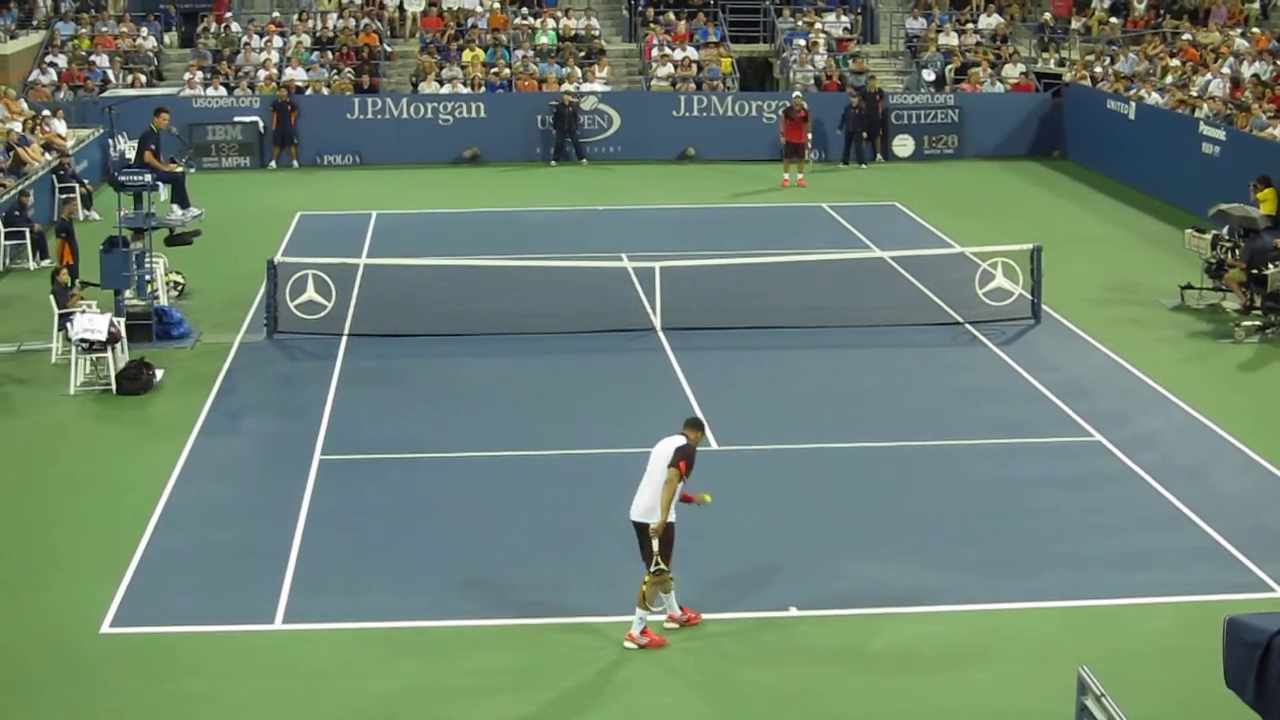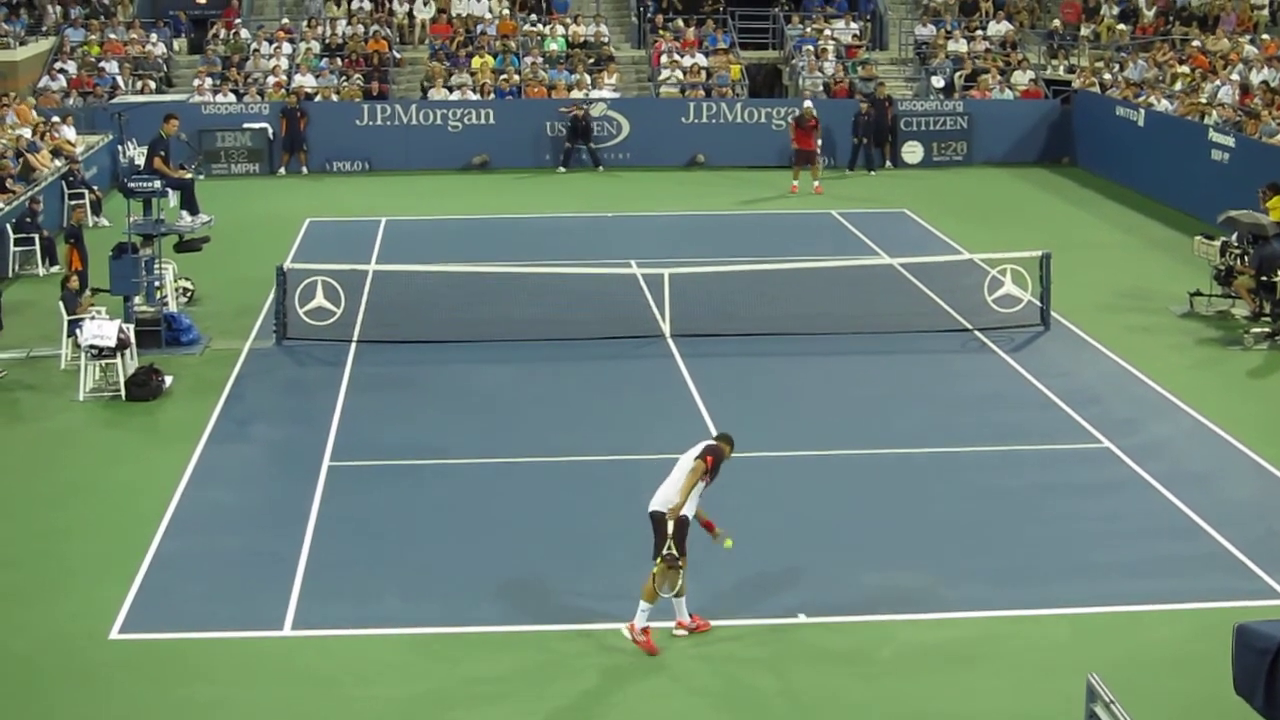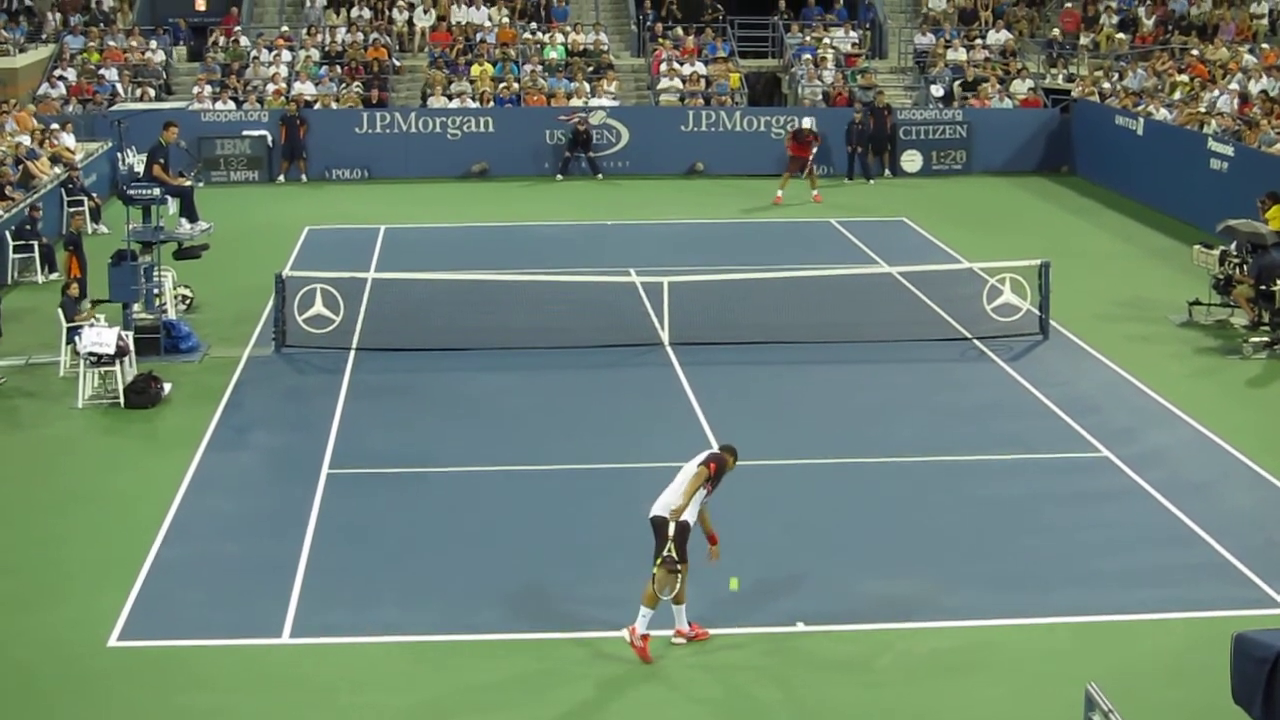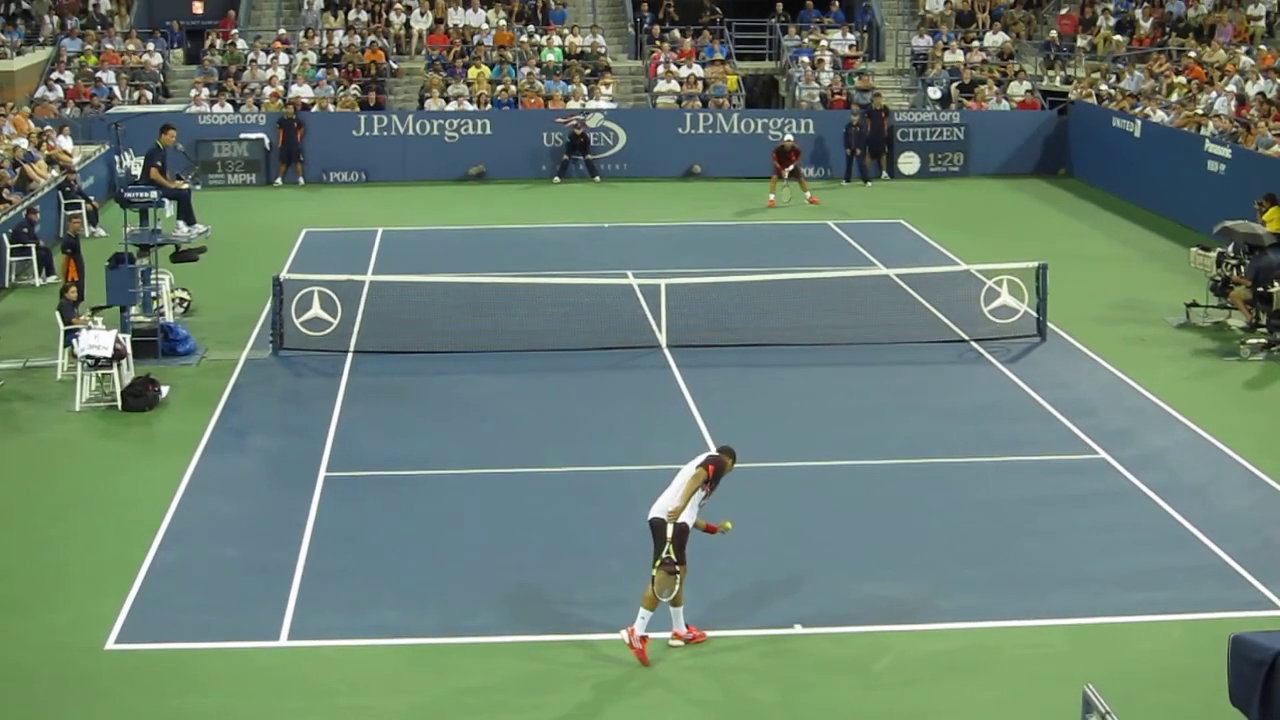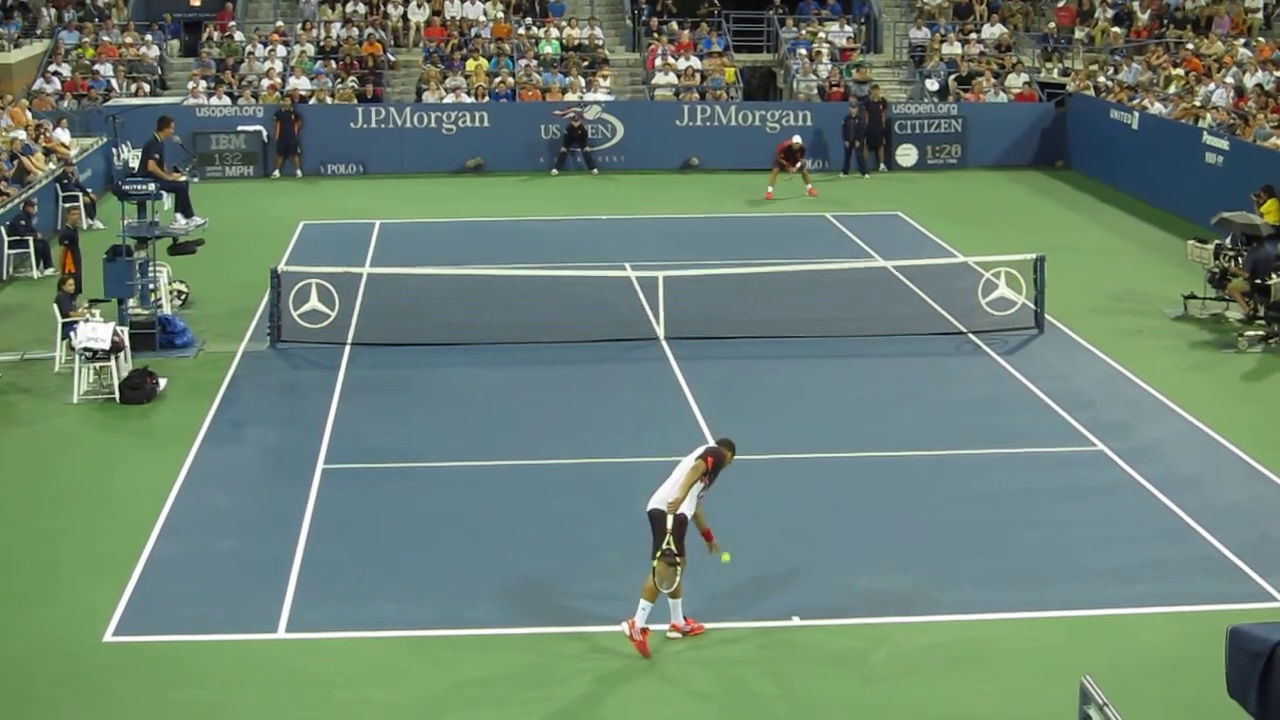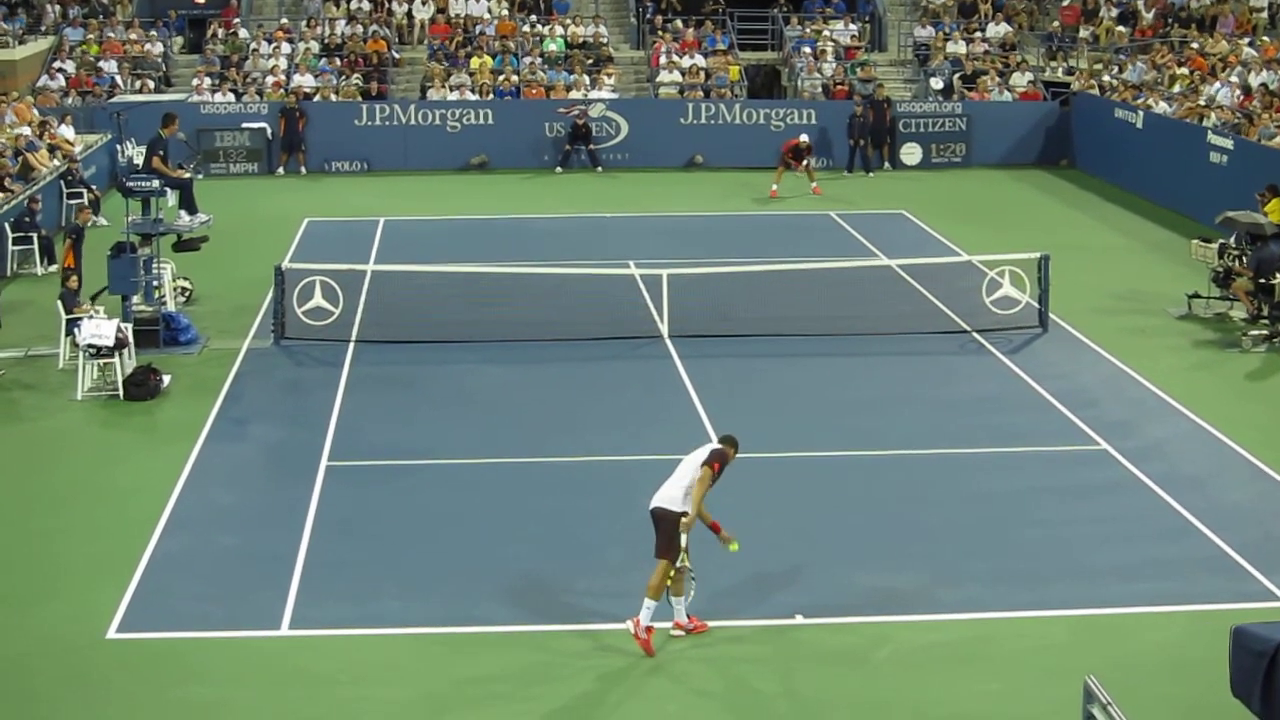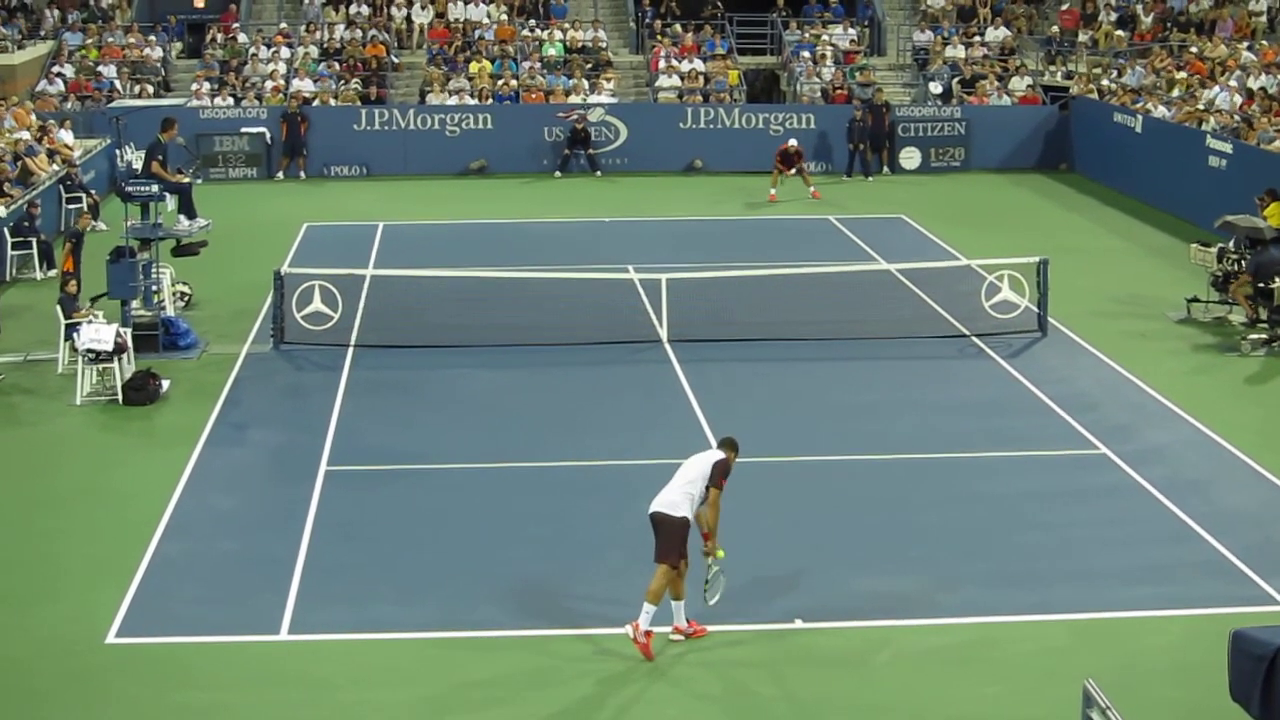
dt=0.4s
person 1, frame 1
left shoulder: (666, 443)
right shoulder: (686, 448)
right elbow: (671, 480)
left wrist: (690, 498)
right wrist: (662, 518)
left hip: (640, 511)
right hip: (653, 517)
left knee: (663, 565)
right knee: (655, 574)
left ankle: (675, 613)
right ankle: (636, 633)
person 1, frame 2
left shoulder: (700, 451)
right shoulder: (714, 450)
left elbow: (693, 502)
right elbow: (695, 471)
left wrist: (711, 529)
right wrist: (680, 503)
left hip: (663, 508)
right hip: (671, 511)
left knee: (678, 564)
left ankle: (683, 620)
right ankle: (638, 626)
person 1, frame 3
left shoulder: (704, 461)
right shoulder: (717, 459)
left elbow: (700, 509)
right elbow: (699, 476)
left wrist: (713, 543)
right wrist: (683, 505)
left hip: (666, 514)
right hip: (672, 516)
left knee: (679, 570)
left ankle: (682, 629)
right ankle: (638, 631)
person 1, frame 4
left shoulder: (704, 463)
right shoulder: (716, 461)
left elbow: (691, 516)
right elbow: (697, 477)
left wrist: (715, 529)
right wrist: (681, 505)
left hip: (664, 516)
right hip: (671, 518)
left knee: (678, 573)
left ankle: (680, 631)
right ankle: (636, 632)
person 1, frame 5
left shoulder: (703, 456)
right shoulder: (715, 453)
left elbow: (694, 508)
right elbow: (696, 469)
left wrist: (708, 537)
right wrist: (680, 497)
left hip: (662, 508)
right hip: (669, 510)
left knee: (676, 564)
left ankle: (678, 623)
right ankle: (637, 624)
person 1, frame 6
left shoulder: (704, 452)
right shoulder: (719, 452)
left elbow: (696, 498)
right elbow: (702, 481)
left wrist: (718, 530)
right wrist: (692, 516)
left hip: (662, 505)
right hip: (673, 508)
left knee: (679, 563)
right knee: (666, 565)
left ankle: (681, 620)
right ankle: (641, 623)
person 1, frame 7
left shoulder: (702, 458)
right shoulder: (723, 462)
right elbow: (712, 503)
left wrist: (707, 539)
right wrist: (712, 540)
left hip: (660, 509)
right hip: (673, 514)
left knee: (680, 567)
right knee: (666, 570)
left ankle: (680, 625)
right ankle: (641, 628)
